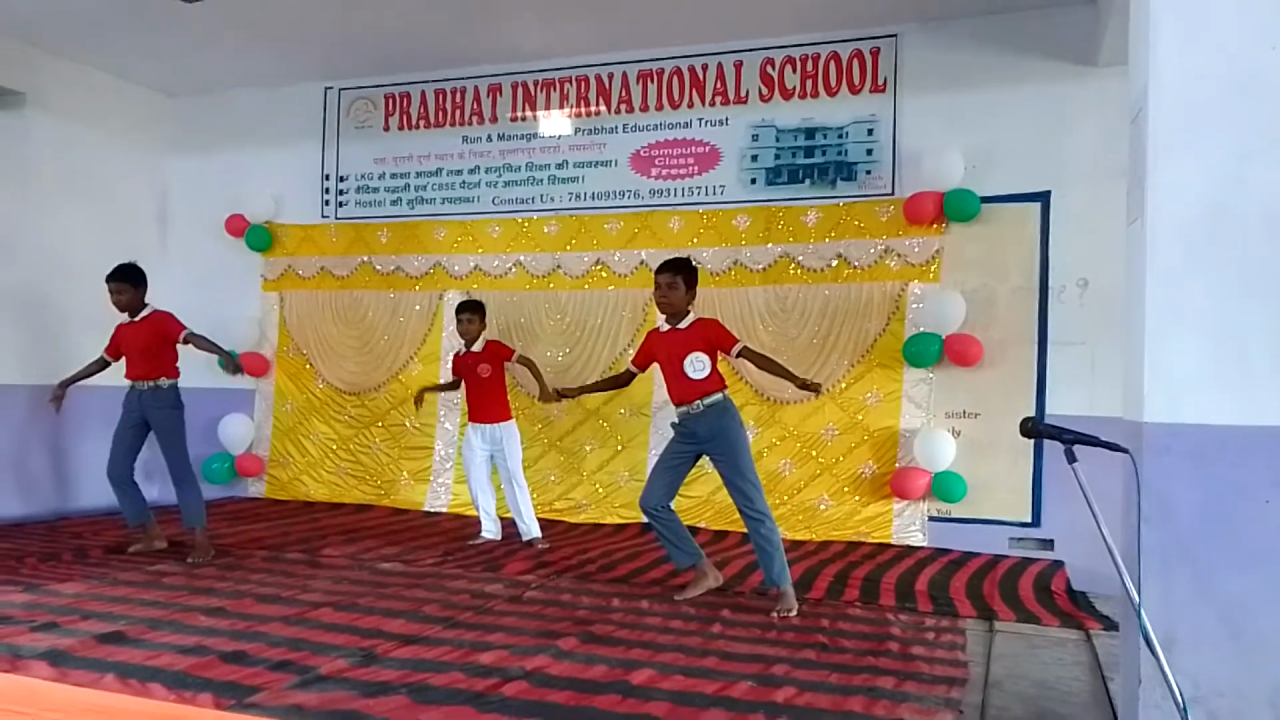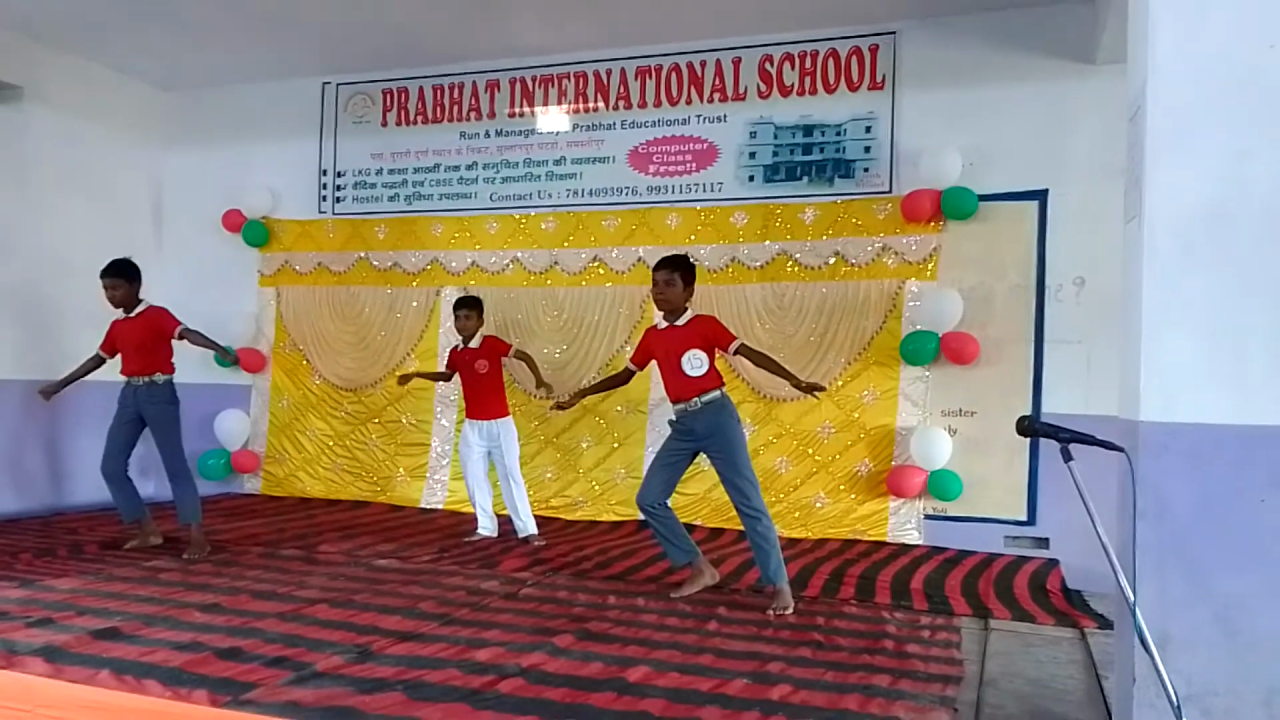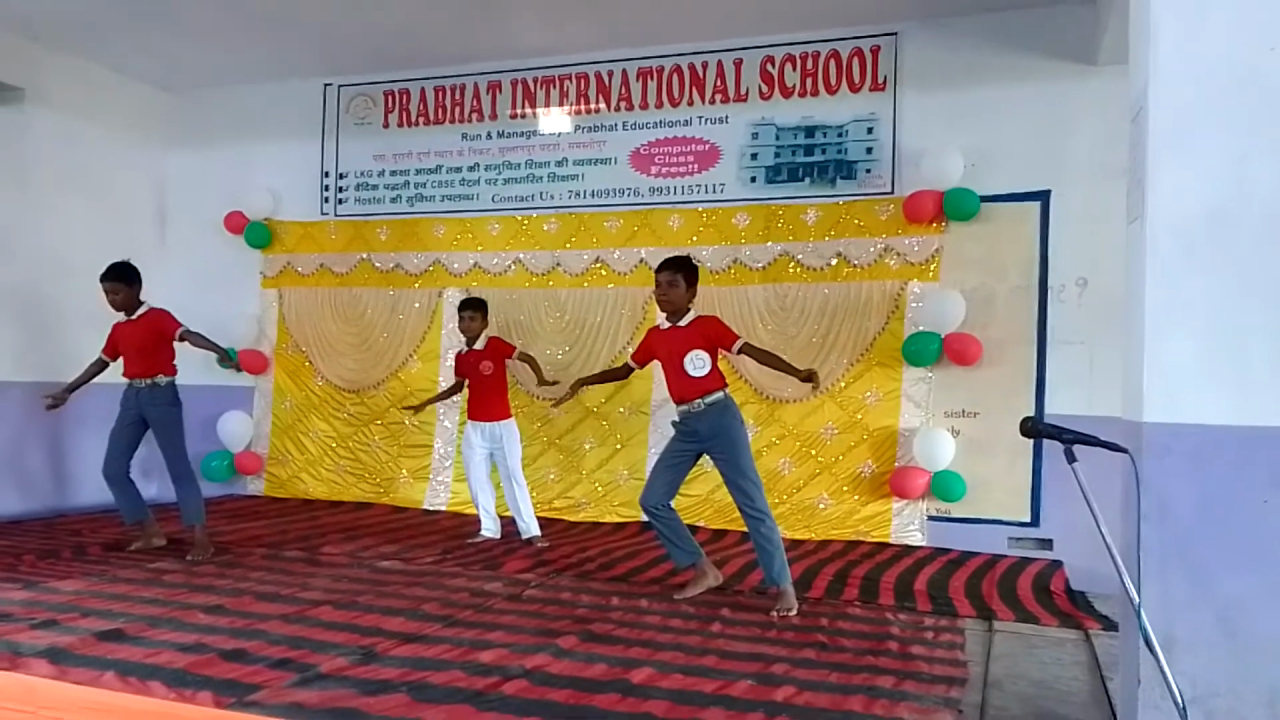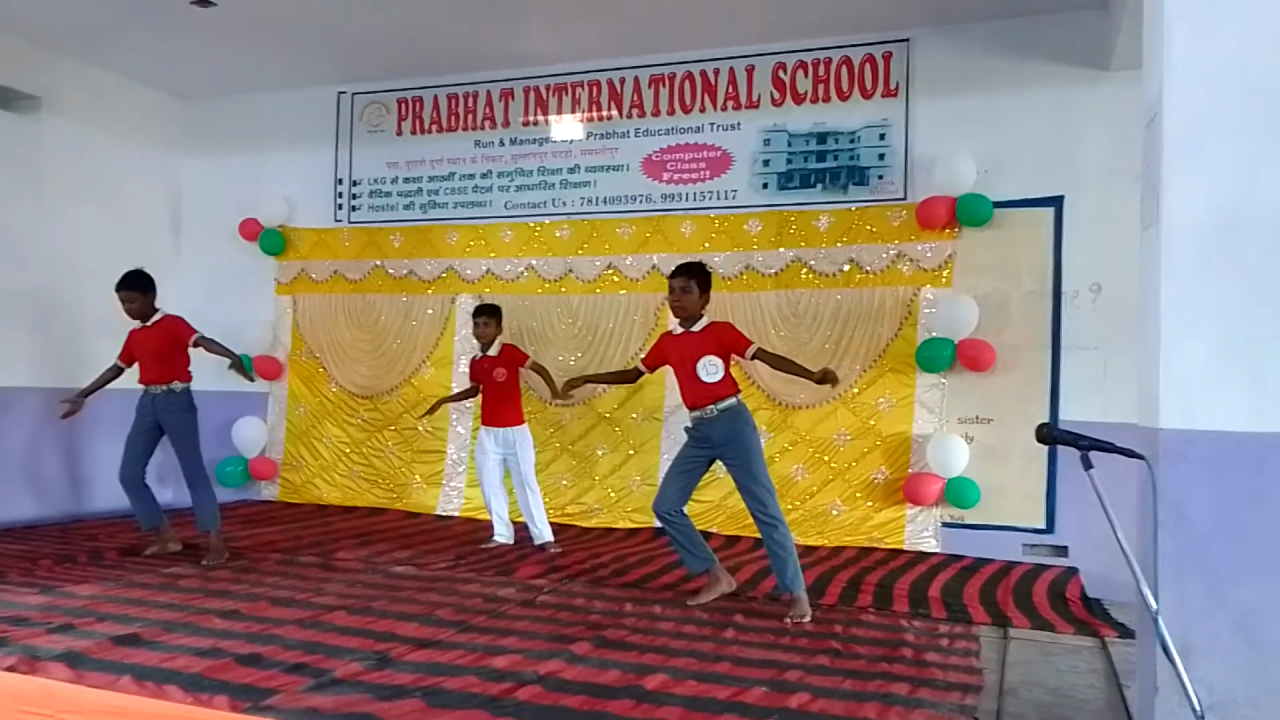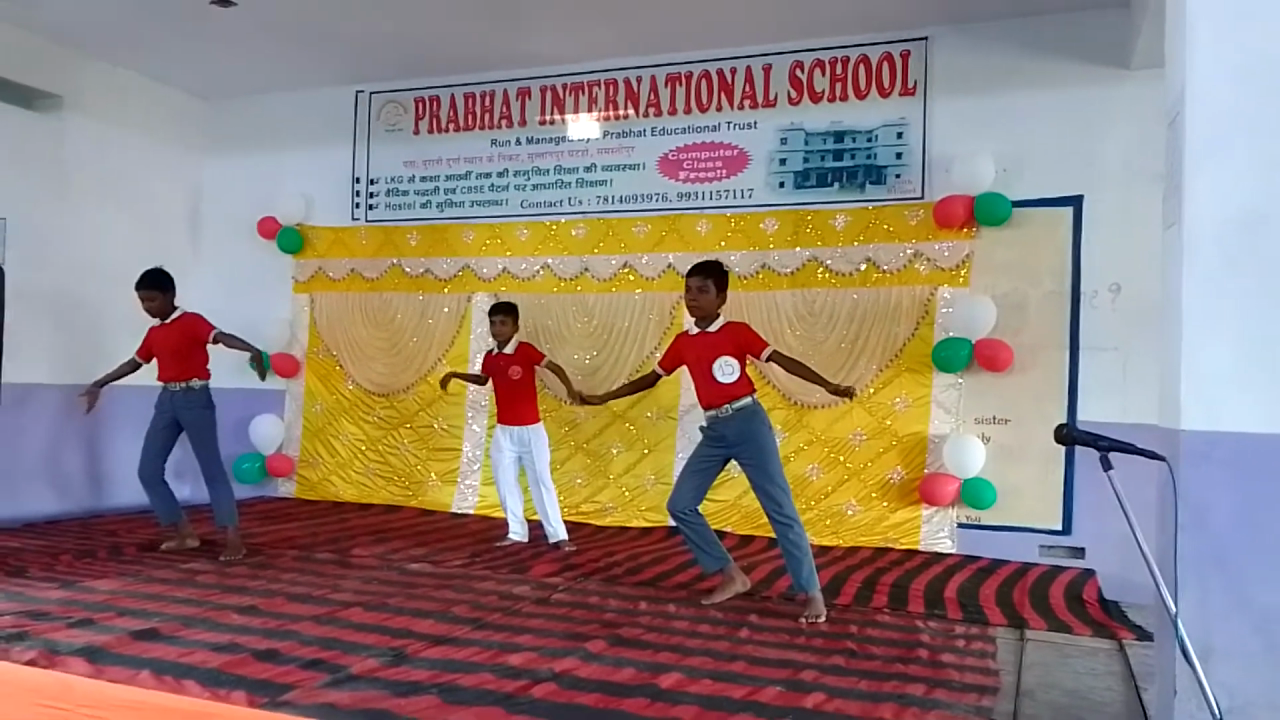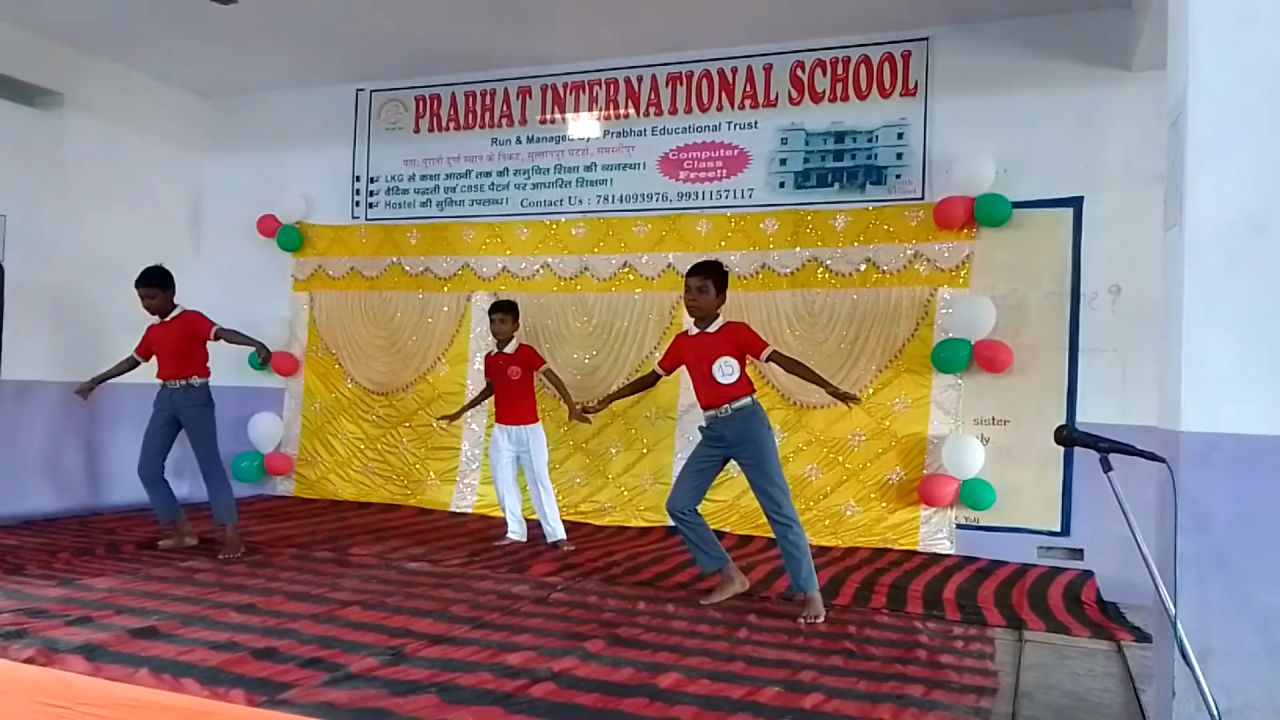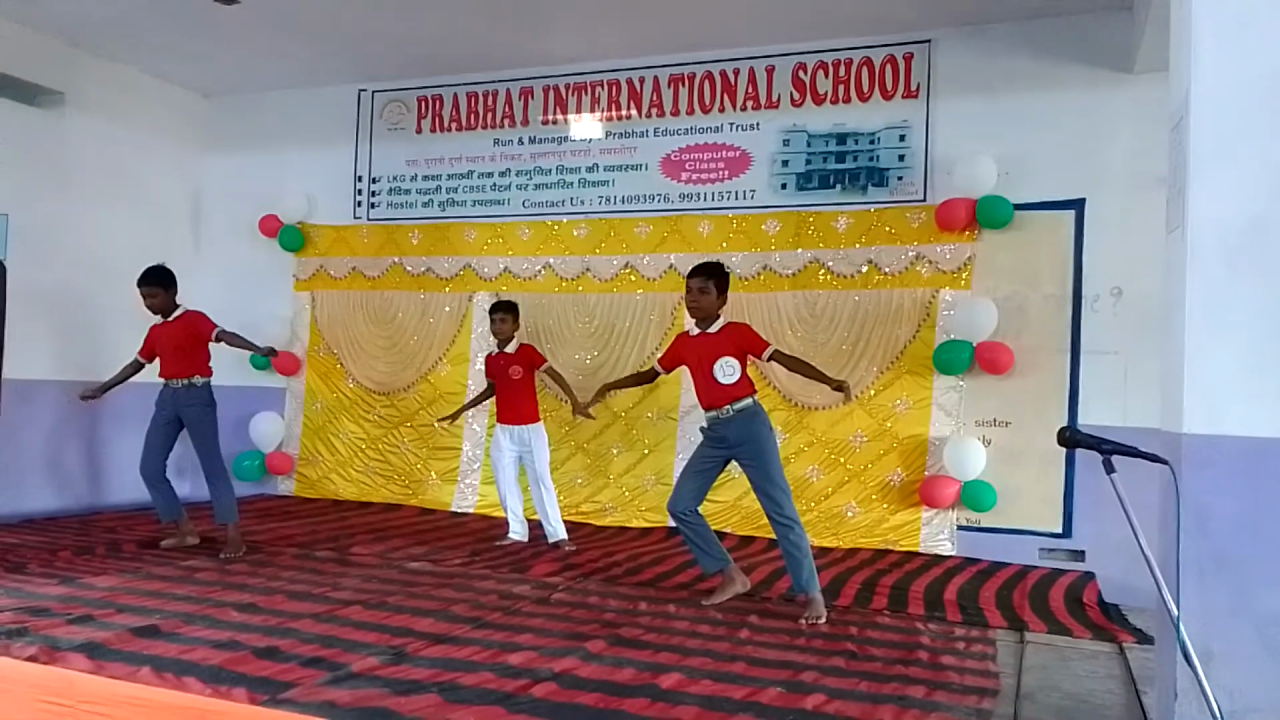
dt=0.2s
person 1, frame 1
left shoulder: (708, 328)
right shoulder: (654, 339)
left elbow: (753, 356)
right elbow: (625, 378)
left wrist: (797, 380)
right wrist: (579, 390)
left hip: (719, 419)
right hip: (685, 428)
left knee: (752, 505)
right knee: (652, 501)
left ankle: (784, 588)
right ankle: (704, 571)
person 1, frame 2
left shoulder: (706, 325)
right shoulder: (652, 336)
left elbow: (750, 354)
right elbow: (625, 376)
left wrist: (794, 380)
right wrist: (582, 394)
left hip: (717, 417)
right hip: (683, 425)
left knee: (748, 502)
right knee: (649, 498)
left ankle: (780, 586)
right ankle: (700, 569)
person 1, frame 3
left shoulder: (709, 326)
right shoulder: (655, 336)
left elbow: (753, 352)
right elbow: (624, 371)
left wrist: (797, 373)
right wrist: (582, 382)
left hip: (720, 417)
right hip: (686, 426)
left knee: (752, 504)
right knee: (652, 500)
left ankle: (784, 587)
right ankle: (704, 571)
person 1, frame 4
left shoulder: (722, 331)
right shoulder: (667, 341)
left elbow: (767, 357)
right elbow: (633, 374)
left wrist: (813, 375)
right wrist: (588, 379)
left hip: (733, 423)
right hip: (699, 432)
left knee: (765, 510)
right knee: (665, 505)
left ankle: (797, 594)
right ankle: (717, 577)
person 1, frame 5
left shoulder: (738, 332)
right shoulder: (682, 342)
left elbow: (782, 360)
right elbow: (651, 378)
left wrist: (828, 386)
right wrist: (605, 397)
left hip: (748, 423)
right hip: (714, 431)
left knee: (780, 509)
right knee: (680, 505)
left ankle: (812, 594)
right ankle: (731, 576)
person 1, frame 6
left shoulder: (737, 332)
right shoulder: (682, 342)
left elbow: (783, 360)
right elbow: (651, 378)
left wrist: (828, 387)
right wrist: (609, 399)
left hip: (747, 423)
right hip: (713, 431)
left knee: (779, 509)
right knee: (679, 504)
left ankle: (811, 594)
right ankle: (730, 576)
person 1, frame 7
left shoulder: (738, 332)
right shoulder: (683, 342)
left elbow: (785, 359)
right elbow: (650, 375)
left wrist: (830, 382)
right wrist: (610, 386)
left hip: (749, 424)
right hip: (715, 432)
left knee: (780, 510)
right knee: (680, 505)
left ankle: (813, 595)
right ankle: (731, 576)
person 2, frame 1
left shoulder: (162, 320)
right shoulder: (121, 330)
left elbow: (193, 338)
right elbow: (102, 361)
left wrist: (224, 355)
right wrist: (65, 383)
left hip: (163, 397)
right hip: (134, 399)
left knee: (179, 469)
right knee: (117, 471)
left ankle: (202, 541)
right ankle: (152, 535)
person 2, frame 2
left shoulder: (157, 316)
right shoulder: (116, 326)
left elbow: (187, 333)
right elbow: (98, 359)
left wrist: (220, 350)
right wrist: (62, 384)
left hip: (158, 393)
right hip: (129, 395)
left knee: (175, 465)
right knee: (111, 466)
left ankle: (197, 537)
right ankle: (148, 531)
person 2, frame 3
left shoulder: (158, 317)
right shoulder: (118, 329)
left elbow: (188, 335)
right elbow: (101, 363)
left wrist: (220, 352)
right wrist: (67, 391)
left hip: (161, 395)
right hip: (132, 397)
left knee: (179, 467)
right knee: (113, 469)
left ankle: (201, 539)
right ankle: (151, 532)
person 2, frame 4
left shoulder: (173, 324)
right shoulder: (134, 336)
left elbow: (202, 341)
right elbow: (116, 368)
left wrist: (233, 357)
right wrist: (83, 395)
left hip: (175, 401)
right hip: (147, 404)
left knee: (194, 472)
right knee: (129, 474)
left ankle: (216, 543)
right ankle: (167, 537)
person 2, frame 5
left shoulder: (192, 322)
right shoulder: (153, 334)
left elbow: (222, 337)
right elbow: (134, 363)
left wrist: (252, 350)
right wrist: (99, 384)
left hip: (194, 398)
right hip: (166, 400)
left knee: (212, 469)
right knee: (148, 471)
left ankle: (234, 539)
right ankle: (185, 533)
person 2, frame 6
left shoulder: (192, 319)
right shoulder: (152, 331)
left elbow: (223, 333)
right elbow: (133, 361)
left wrist: (256, 344)
right wrist: (95, 381)
left hip: (194, 396)
right hip: (165, 398)
left knee: (211, 466)
right knee: (148, 468)
left ankle: (232, 537)
right ankle: (183, 531)
person 2, frame 7
left shoulder: (194, 319)
right shoulder: (154, 332)
left elbow: (223, 335)
right elbow: (137, 364)
left wrist: (257, 349)
right wrist: (102, 389)
left hip: (196, 396)
right hip: (167, 397)
left knee: (212, 466)
right knee: (150, 468)
left ankle: (234, 536)
right ankle: (185, 531)
person 3, frame 1
left shoulder: (495, 348)
right shoulder: (458, 358)
left elbow: (528, 362)
left wrist: (543, 387)
right wrist: (426, 388)
left hip: (503, 427)
right hip: (475, 430)
left knee: (514, 479)
right knee: (477, 481)
left ankle: (532, 533)
right ankle: (490, 530)
person 3, frame 2
left shoulder: (491, 343)
right shoulder: (455, 353)
left elbow: (524, 356)
right elbow: (447, 376)
left wrist: (539, 379)
right wrist: (416, 375)
left hip: (500, 424)
right hip: (472, 426)
left knee: (511, 476)
right knee: (474, 478)
left ankle: (528, 530)
right ankle: (486, 527)
person 3, frame 3
left shoulder: (496, 344)
right shoulder: (461, 357)
left elbow: (527, 358)
left wrist: (541, 378)
right wrist: (427, 402)
left hip: (502, 426)
right hip: (474, 428)
left knee: (513, 478)
right knee: (477, 480)
left ankle: (531, 531)
right ankle: (489, 528)
person 3, frame 4
left shoulder: (509, 351)
right shoulder: (475, 362)
left elbow: (539, 368)
left wrist: (554, 389)
right wrist: (443, 400)
left hip: (516, 431)
right hip: (488, 433)
left knee: (526, 483)
right knee: (490, 485)
left ankle: (544, 537)
right ankle: (502, 534)
person 3, frame 5
left shoulder: (526, 350)
right shoulder: (490, 358)
left elbow: (555, 368)
right elbow: (483, 379)
left wrist: (571, 390)
right wrist: (454, 375)
left hip: (530, 429)
right hip: (504, 431)
left knee: (542, 481)
right knee: (506, 483)
left ankle: (558, 534)
right ankle: (517, 532)
person 3, frame 6
left shoulder: (526, 352)
right shoulder: (490, 358)
left elbow: (552, 377)
left wrist: (572, 407)
right wrist: (462, 410)
left hip: (529, 429)
right hip: (502, 431)
left knee: (540, 481)
right knee: (504, 483)
left ankle: (557, 534)
right ankle: (516, 531)
person 3, frame 7
left shoulder: (527, 351)
right shoulder: (491, 359)
left elbow: (554, 374)
left wrist: (575, 402)
right wrist: (463, 408)
left hip: (531, 429)
right hip: (504, 431)
left knee: (541, 482)
right knee: (506, 483)
left ankle: (558, 534)
right ankle: (517, 531)
